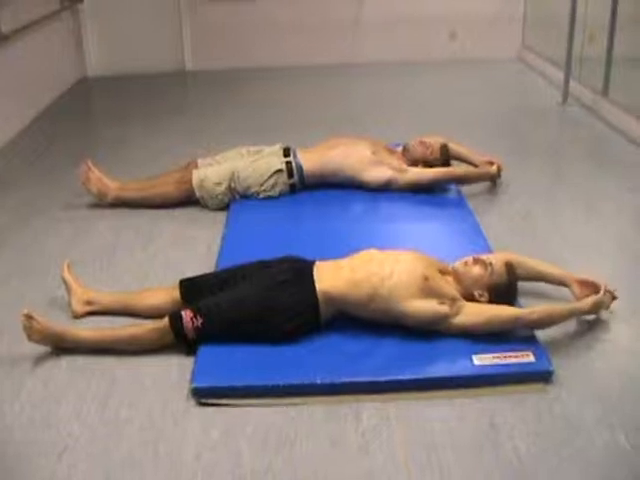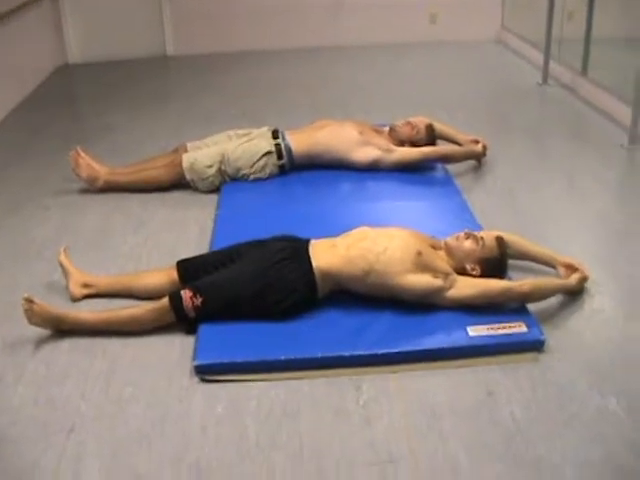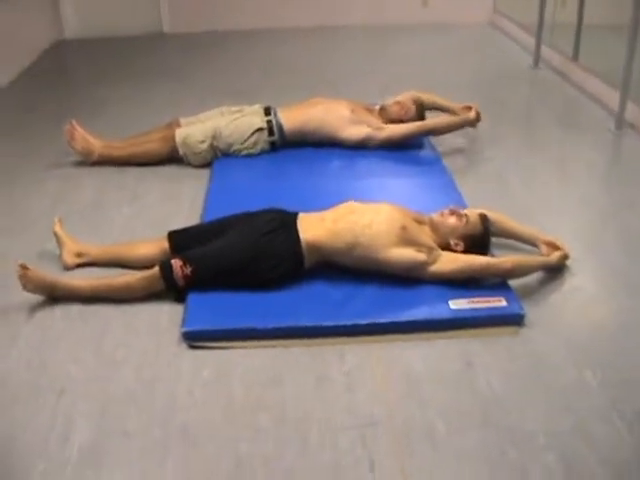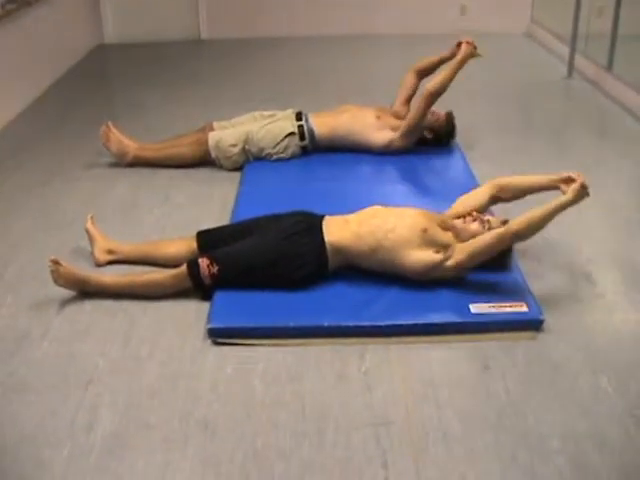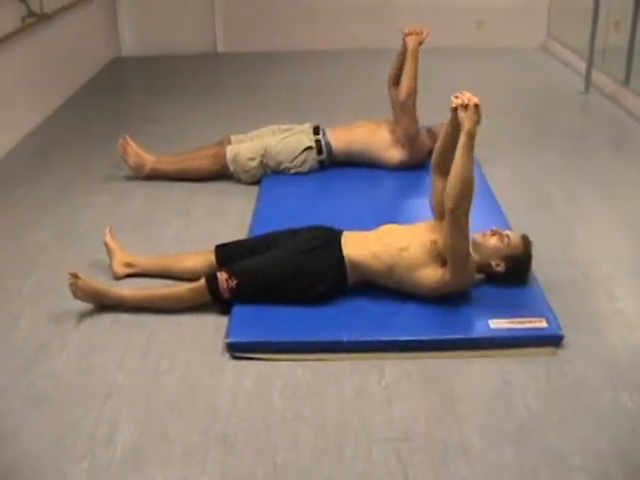
dt=1s
person 1, frame 1
left shoulder: (451, 309)
right shoulder: (442, 269)
left elbow: (523, 316)
right elbow: (512, 258)
left wrist: (582, 304)
right wrist: (572, 279)
left hip: (298, 305)
right hip: (301, 269)
left knee: (174, 325)
right knee: (182, 293)
left ankle: (70, 337)
right ankle: (91, 299)
person 1, frame 2
left shoulder: (445, 283)
right shoulder: (435, 244)
left elbow: (512, 290)
right elbow: (503, 233)
left wrist: (565, 283)
right wrist: (558, 260)
left hip: (297, 283)
right hip: (297, 248)
left knee: (177, 305)
right knee: (179, 274)
left ankle: (70, 320)
right ankle: (89, 283)
person 1, frame 3
left shoulder: (428, 258)
right shoulder: (420, 220)
left elbow: (494, 265)
right elbow: (487, 213)
left wrist: (547, 260)
right wrist: (540, 239)
left hip: (285, 254)
right hip: (286, 221)
left knee: (167, 274)
right knee: (169, 245)
left ankle: (64, 287)
right ankle: (82, 252)
person 1, frame 4
left shoulder: (445, 260)
right shoulder: (446, 220)
left elbow: (510, 234)
right elbow: (496, 186)
left wrist: (564, 200)
right wrist: (557, 180)
left hip: (308, 256)
right hip: (312, 224)
left knee: (194, 273)
right knee: (199, 245)
left ankle: (95, 283)
right ankle: (112, 248)
person 1, frame 5
left shoulder: (457, 276)
right shoulder: (445, 236)
left elbow: (457, 207)
right elbow: (440, 173)
left wrist: (469, 134)
right wrist: (455, 122)
left hip: (325, 272)
right hip: (329, 239)
left knee: (213, 285)
right knee: (216, 258)
left ankle: (111, 296)
right ankle: (130, 261)
person 2, frame 1
left shoulder: (397, 174)
right shoulder: (392, 149)
left elbow: (443, 174)
right elbow: (442, 139)
left wrist: (485, 173)
right wrist: (481, 160)
left hip: (283, 174)
right hip: (281, 153)
left knee: (193, 185)
right knee: (194, 168)
left ankle: (114, 194)
right ankle: (119, 187)
person 2, frame 2
left shoulder: (384, 153)
right shoulder: (379, 130)
left elbow: (430, 153)
right elbow: (428, 119)
left wrist: (471, 153)
right wrist: (466, 139)
left hip: (272, 156)
right hip: (270, 135)
left knee: (183, 169)
right knee: (183, 151)
left ankle: (104, 180)
right ankle: (109, 171)
person 2, frame 3
left shoulder: (375, 132)
right shoulder: (370, 109)
left elbow: (419, 128)
right elbow: (418, 94)
left wrist: (463, 120)
right wrist: (458, 108)
left hip: (265, 133)
right hip: (263, 113)
left knee: (178, 144)
right knee: (176, 127)
left ankle: (100, 152)
right ankle: (104, 145)
person 2, frame 4
left shoulder: (400, 138)
right shoulder: (396, 115)
left elbow: (429, 93)
right elbow: (416, 72)
left wrist: (460, 60)
right wrist: (452, 54)
left hip: (296, 137)
right hip: (294, 118)
left knee: (210, 146)
right knee: (210, 130)
left ankle: (135, 154)
right ankle: (137, 148)
person 2, frame 5
left shoulder: (413, 151)
right shoulder: (404, 133)
left elbow: (405, 99)
right elbow: (394, 85)
left wrist: (413, 51)
right wrist: (405, 49)
left hip: (312, 152)
right hip: (311, 133)
left knee: (227, 160)
right knee: (228, 143)
left ankle: (150, 167)
right ankle: (153, 160)
